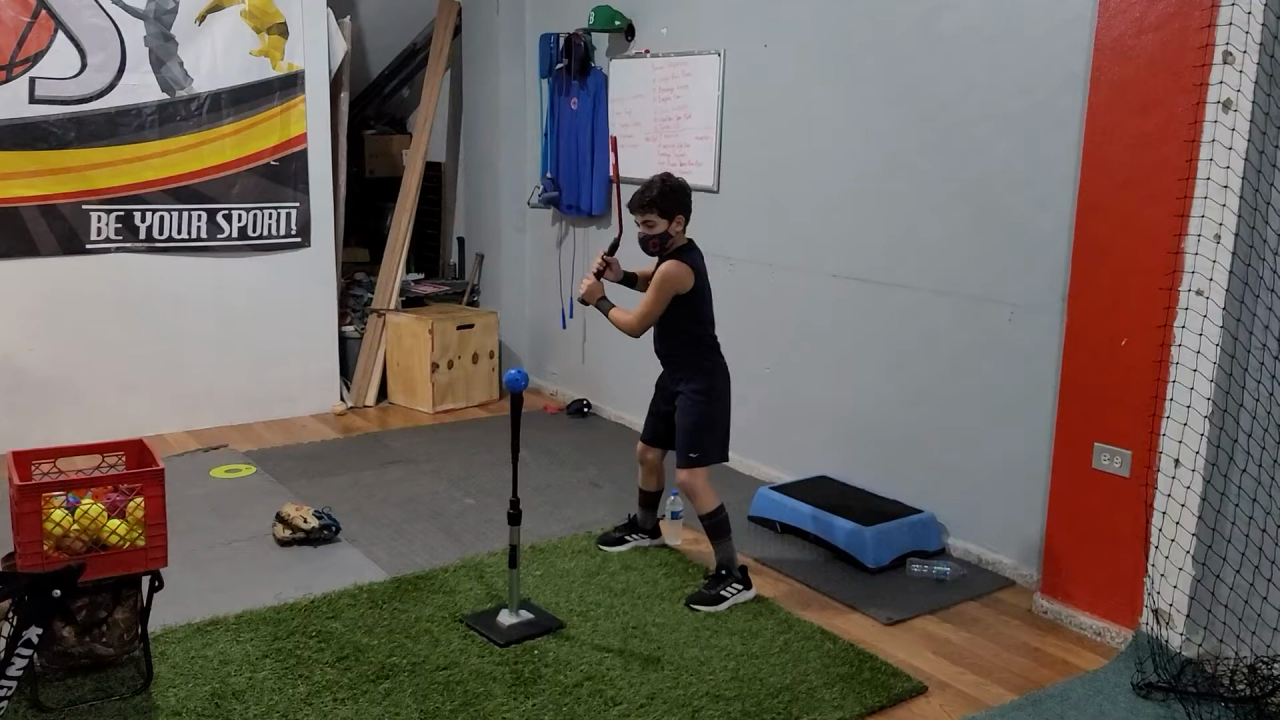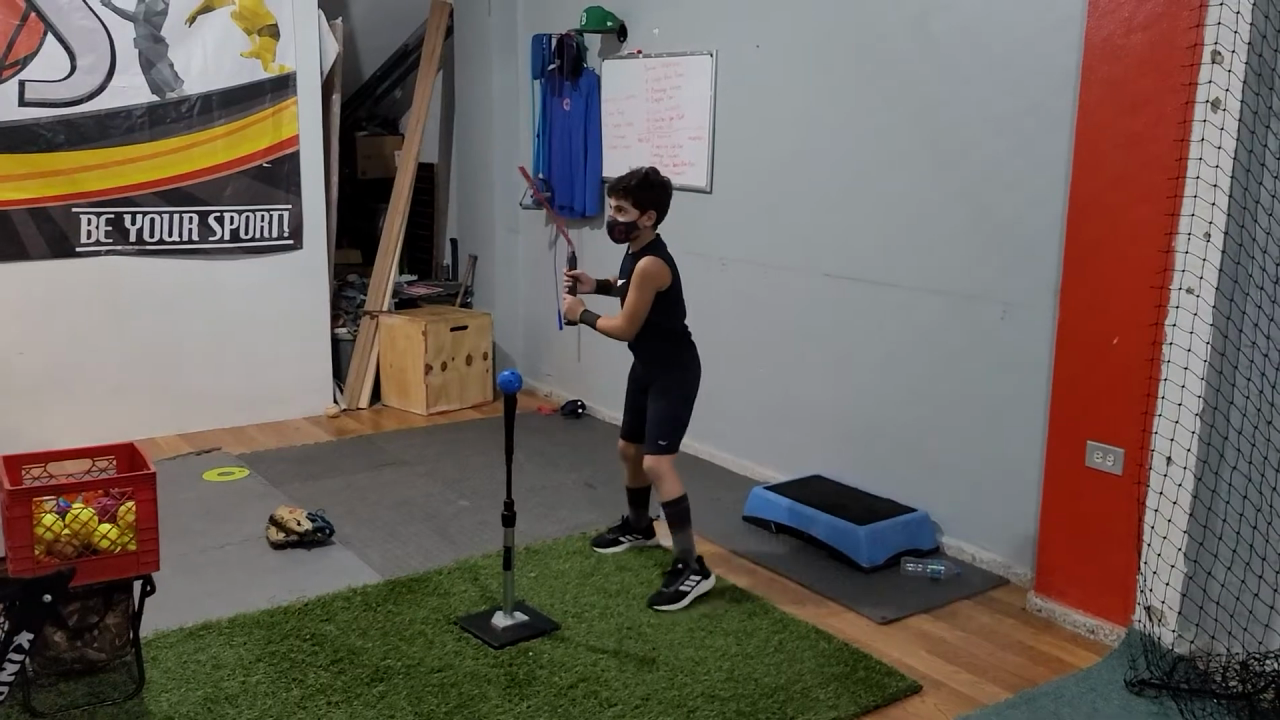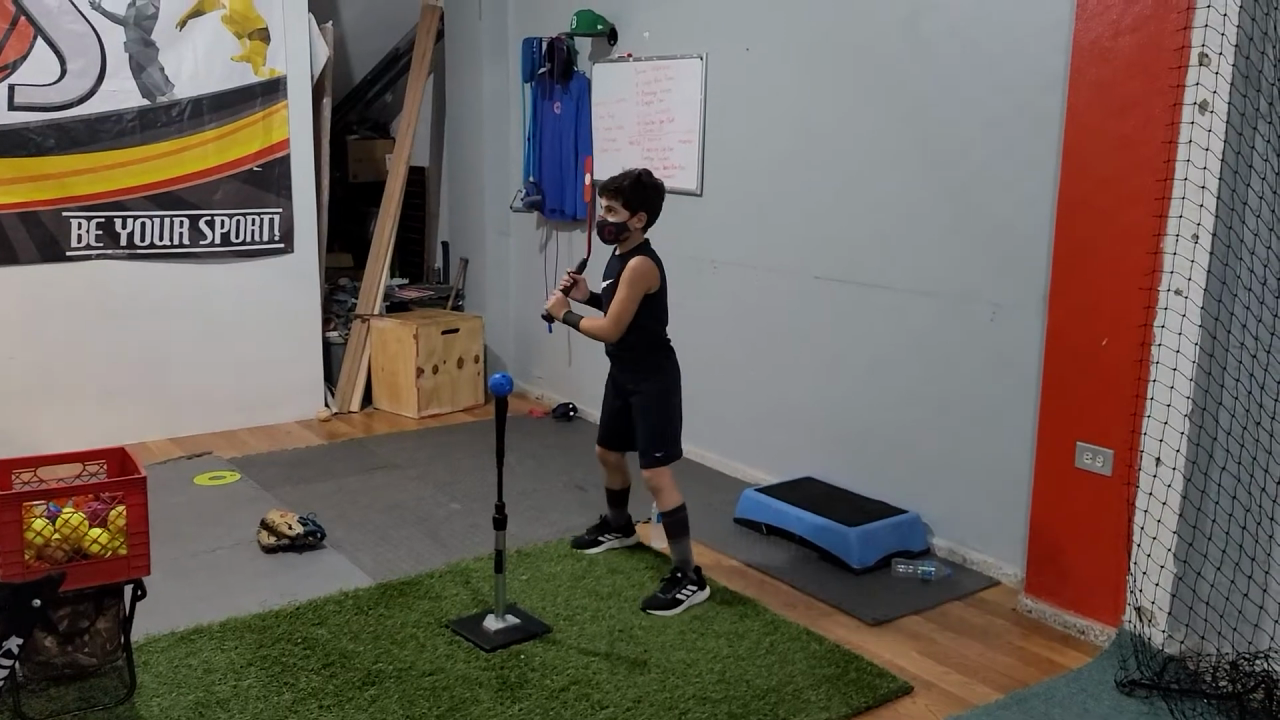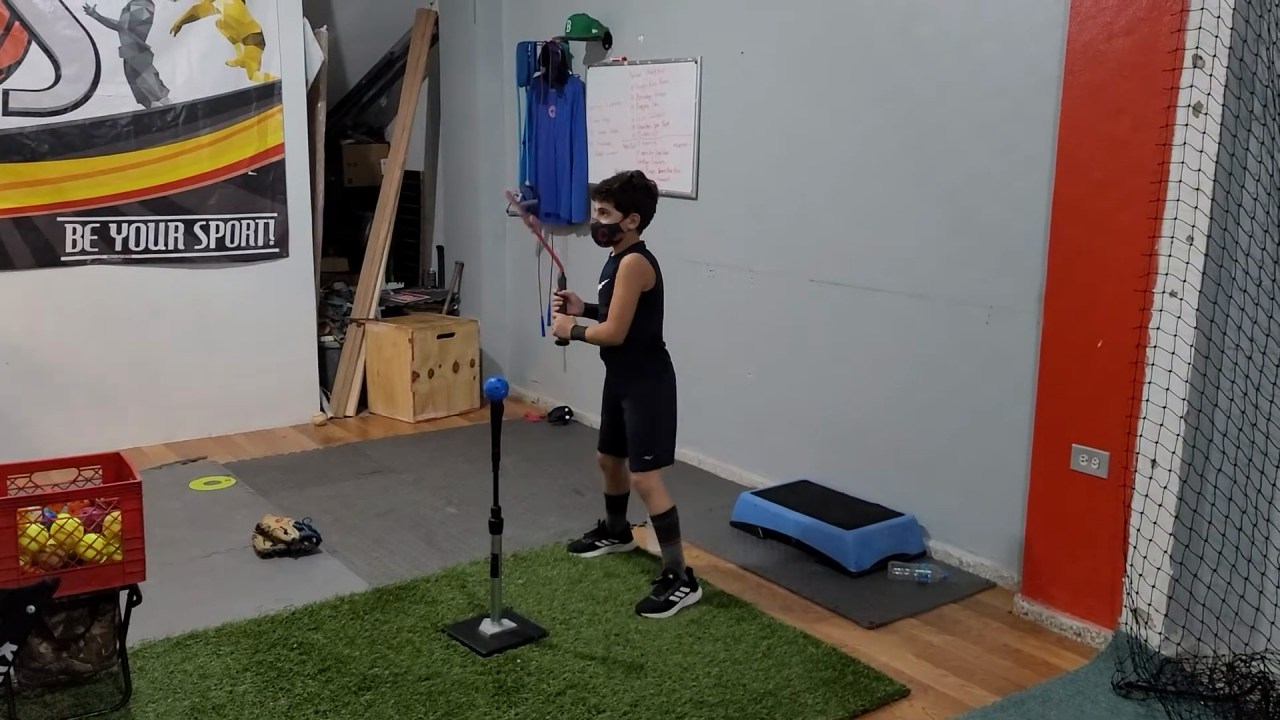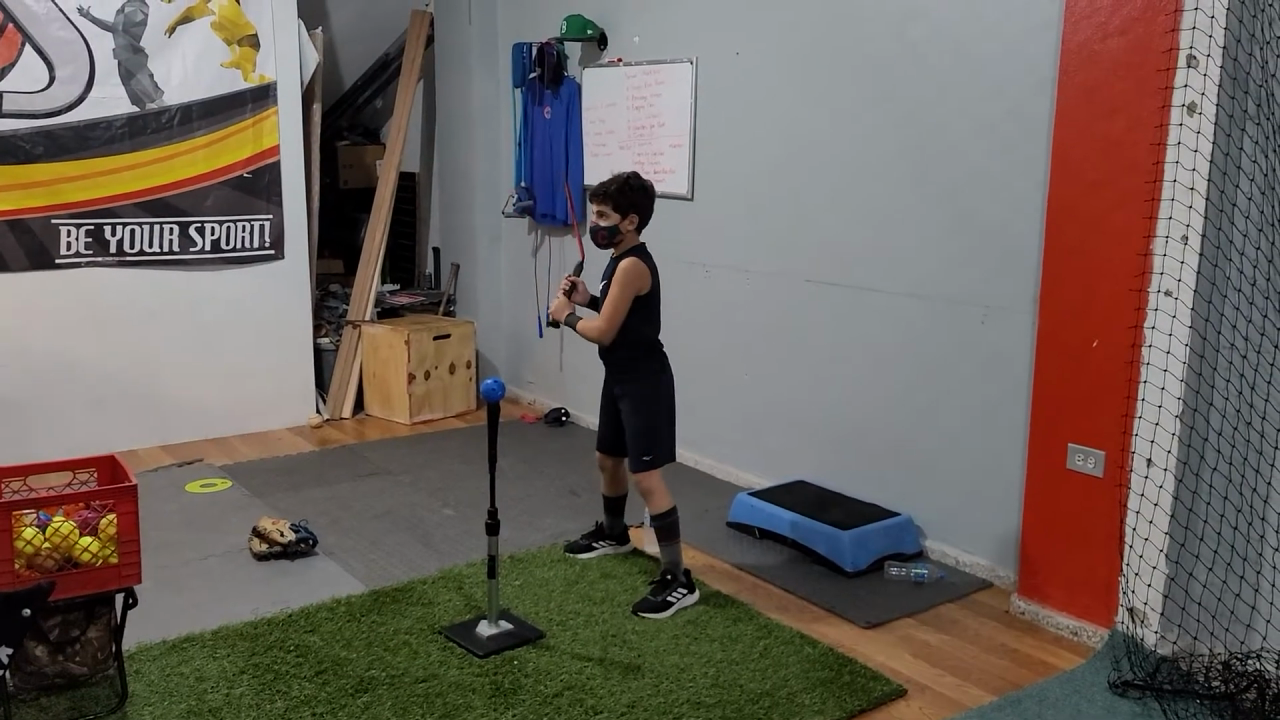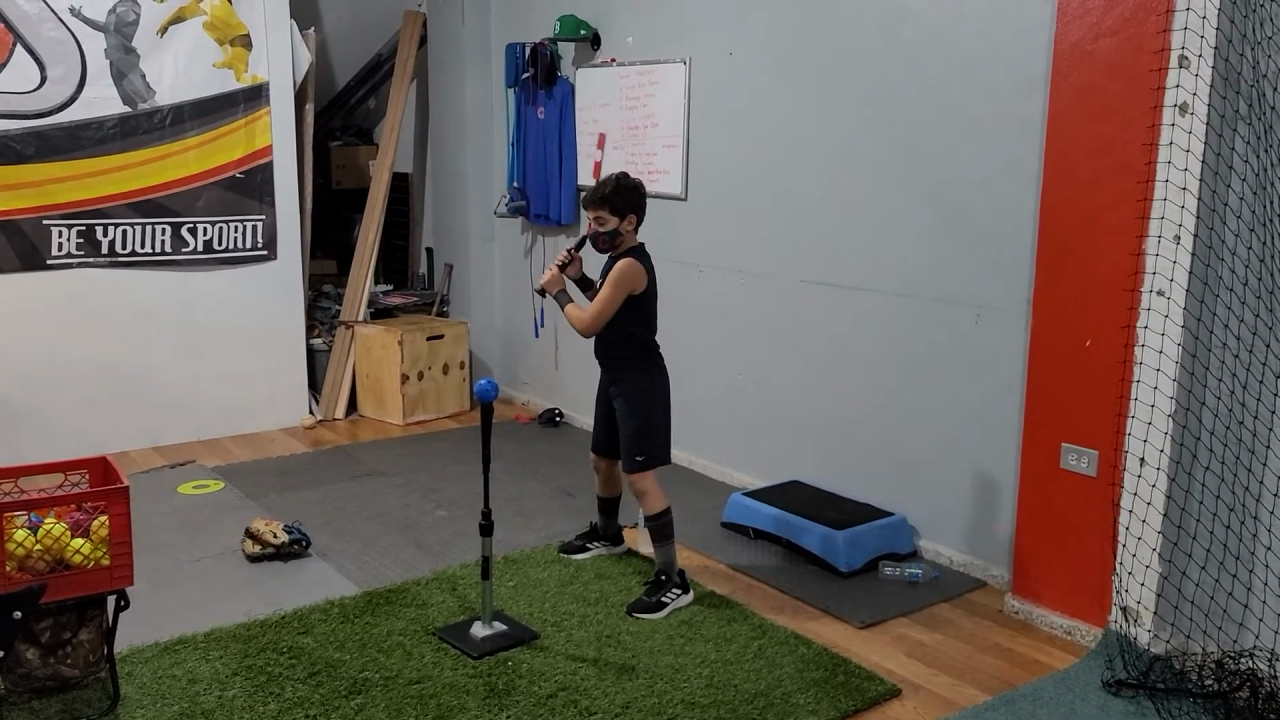
dt=0.5s
person 1, frame 1
left shoulder: (675, 267)
right shoulder: (680, 254)
left elbow: (636, 325)
right elbow: (650, 282)
left wrist: (598, 299)
right wrist: (620, 274)
left hip: (700, 382)
right hip: (676, 376)
left knee: (690, 477)
right knee: (648, 451)
left ankle: (733, 575)
right ankle: (645, 527)
person 1, frame 2
left shoulder: (650, 263)
right shoulder: (638, 251)
left elbow: (624, 328)
left wrist: (581, 314)
right wrist: (596, 286)
left hip: (673, 370)
right hip: (648, 365)
left knee: (656, 463)
right knee: (629, 448)
left ankle: (690, 566)
right ankle: (638, 526)
person 1, frame 3
left shoulder: (641, 264)
right shoulder: (620, 255)
left elbow: (610, 329)
left wrist: (564, 313)
right wrist: (588, 296)
left hip: (654, 378)
right hip: (624, 373)
left knee: (656, 475)
right knee: (608, 451)
left ankle: (689, 577)
right ankle: (618, 526)
person 1, frame 4
left shoulder: (634, 262)
right shoulder: (618, 259)
left elbow: (615, 332)
left wrist: (572, 329)
right wrist: (584, 307)
left hip: (647, 382)
right hip: (621, 378)
left knee: (644, 478)
right knee: (609, 459)
left ankle: (681, 578)
right ankle: (615, 532)
person 1, frame 5
left shoulder: (632, 265)
right shoulder: (622, 260)
left elbow: (603, 332)
left wrist: (567, 315)
right wrist: (588, 299)
left hip: (644, 381)
right hip: (620, 377)
left knee: (646, 477)
right knee: (608, 459)
left ankle: (678, 580)
right ankle: (613, 533)
person 1, frame 6
left shoulder: (629, 265)
right shoulder: (621, 260)
left elbow: (588, 325)
right elbow: (606, 307)
left wrist: (558, 291)
right wrist: (579, 279)
left hip: (639, 381)
right hip: (616, 377)
left knee: (640, 478)
right knee: (603, 461)
left ankle: (673, 580)
right ankle: (607, 534)
